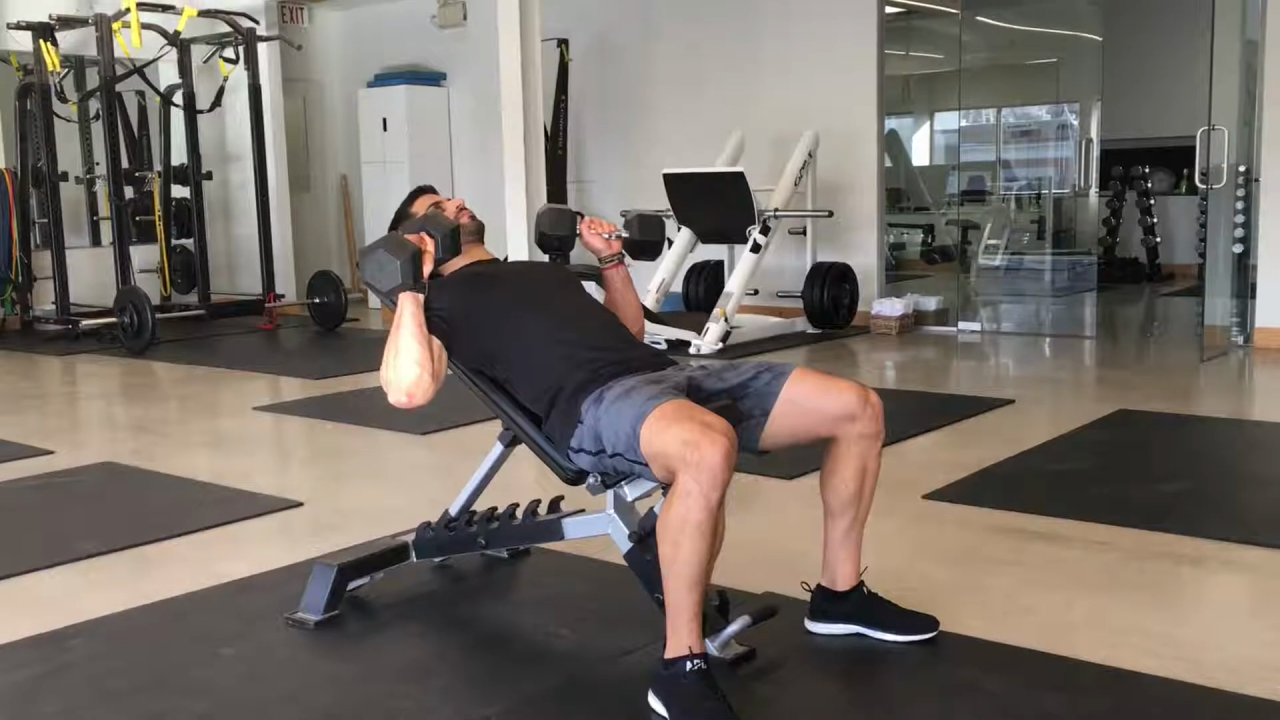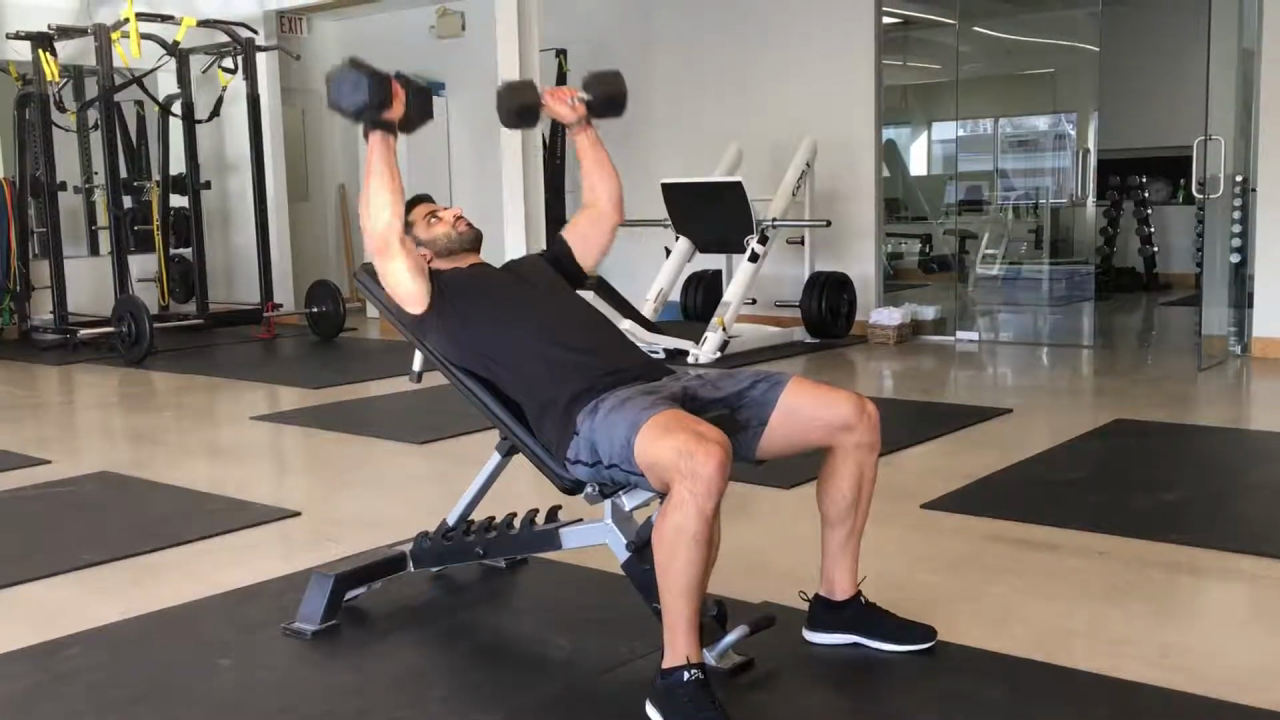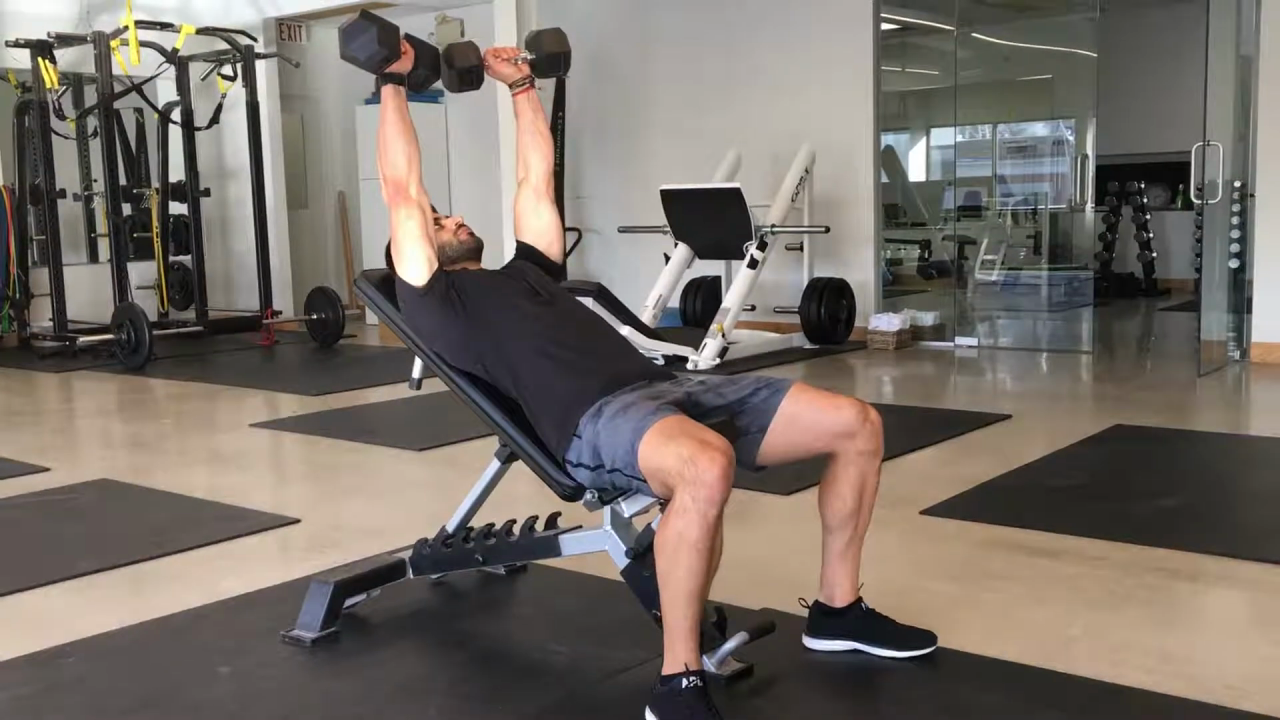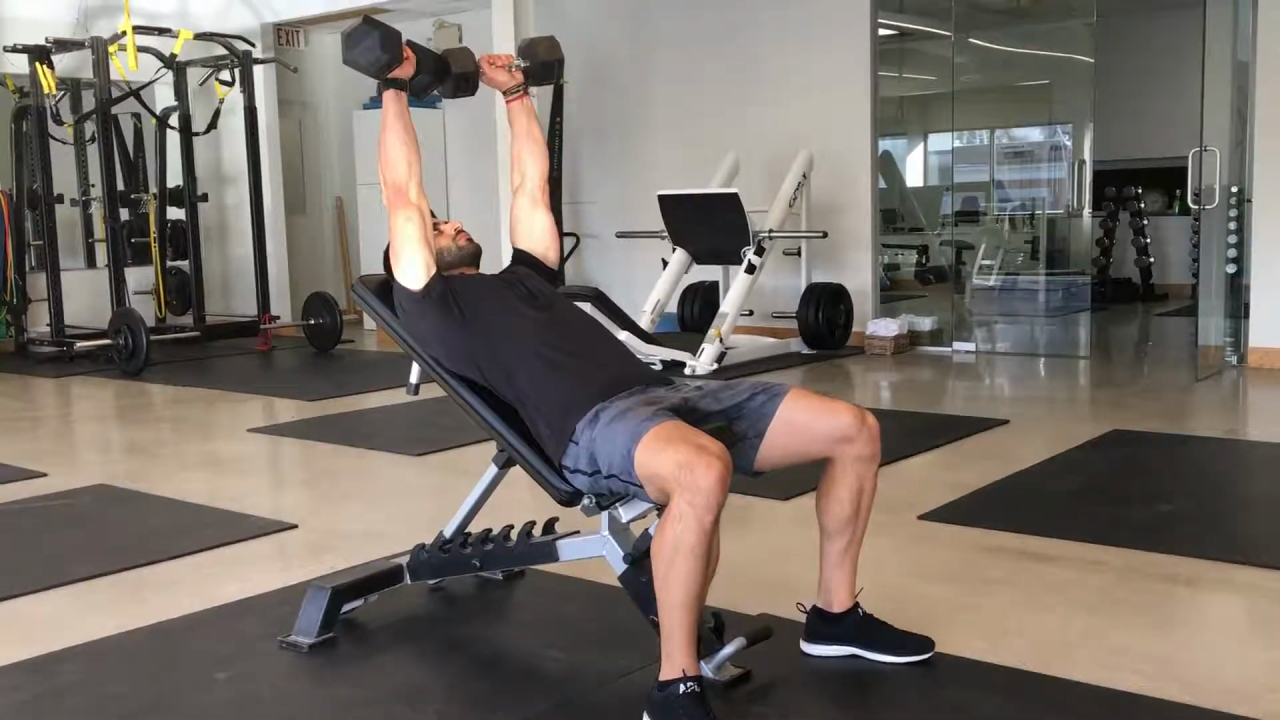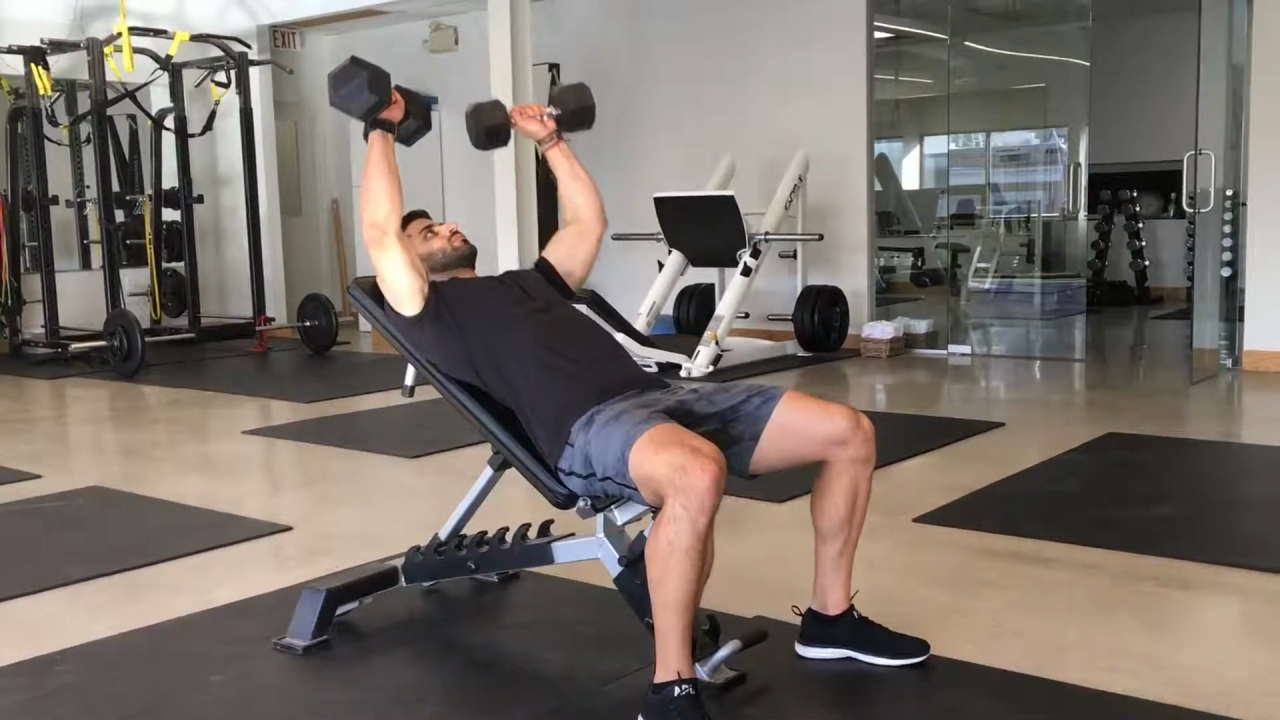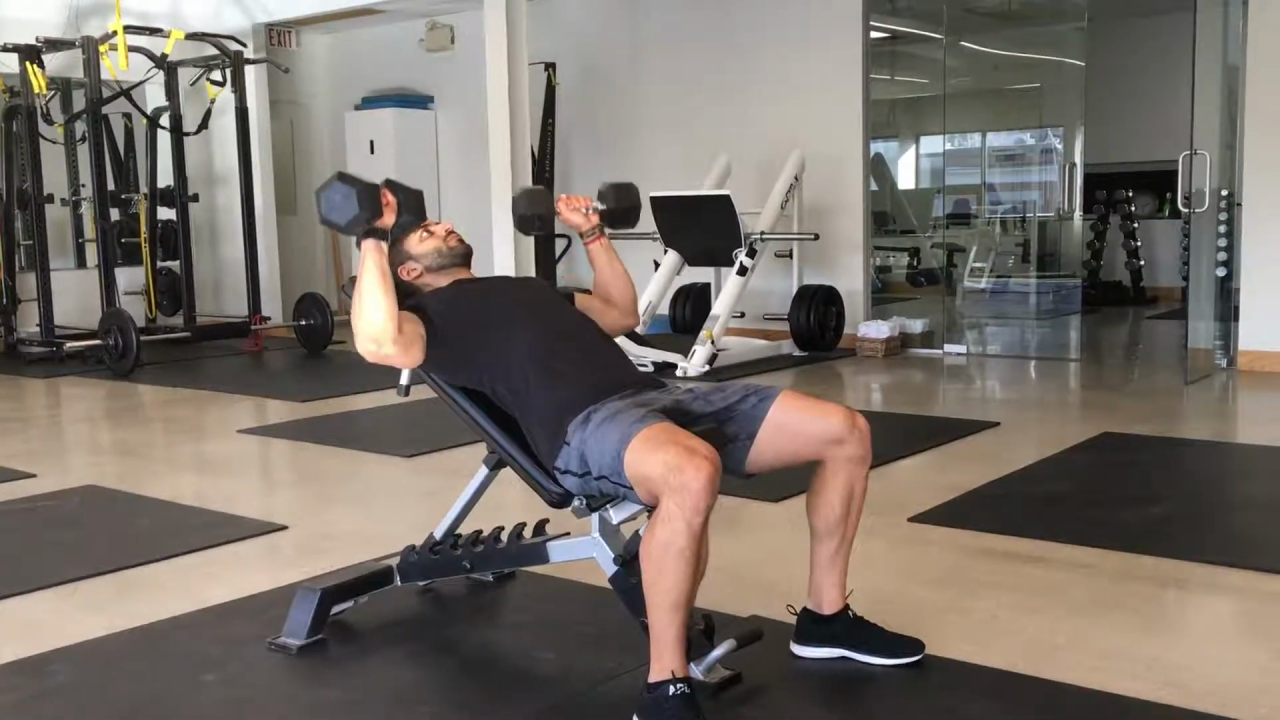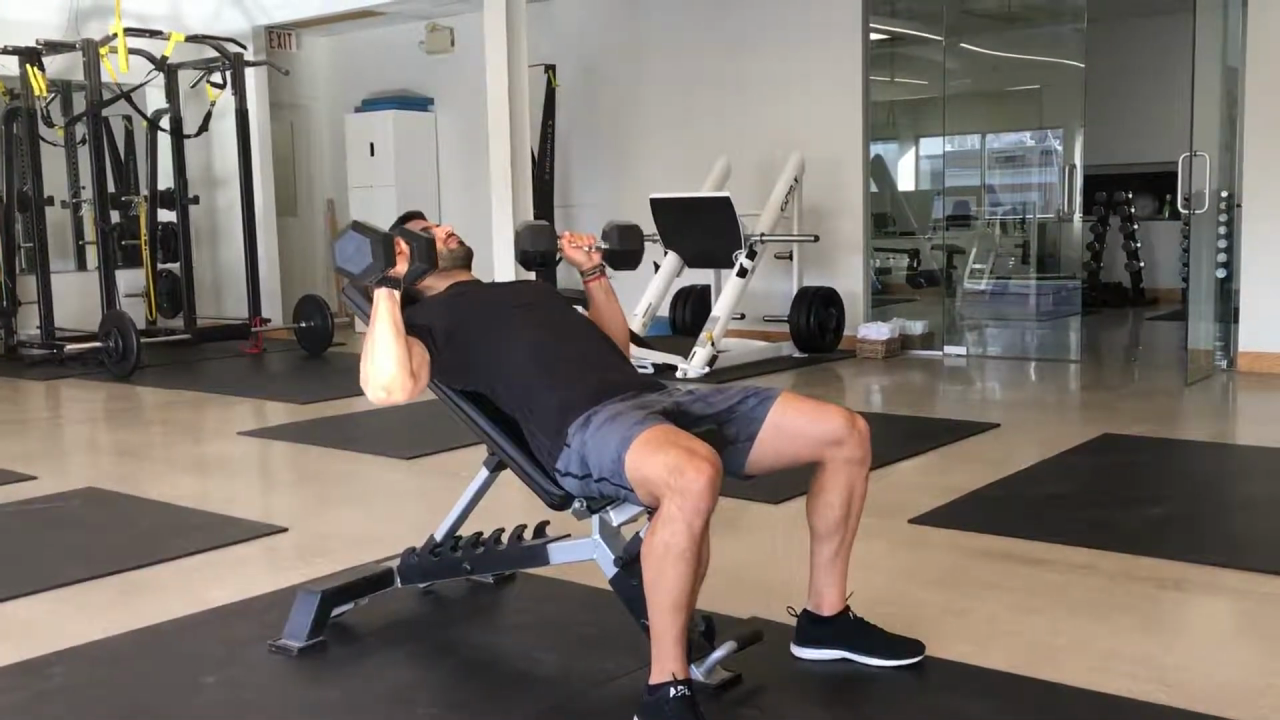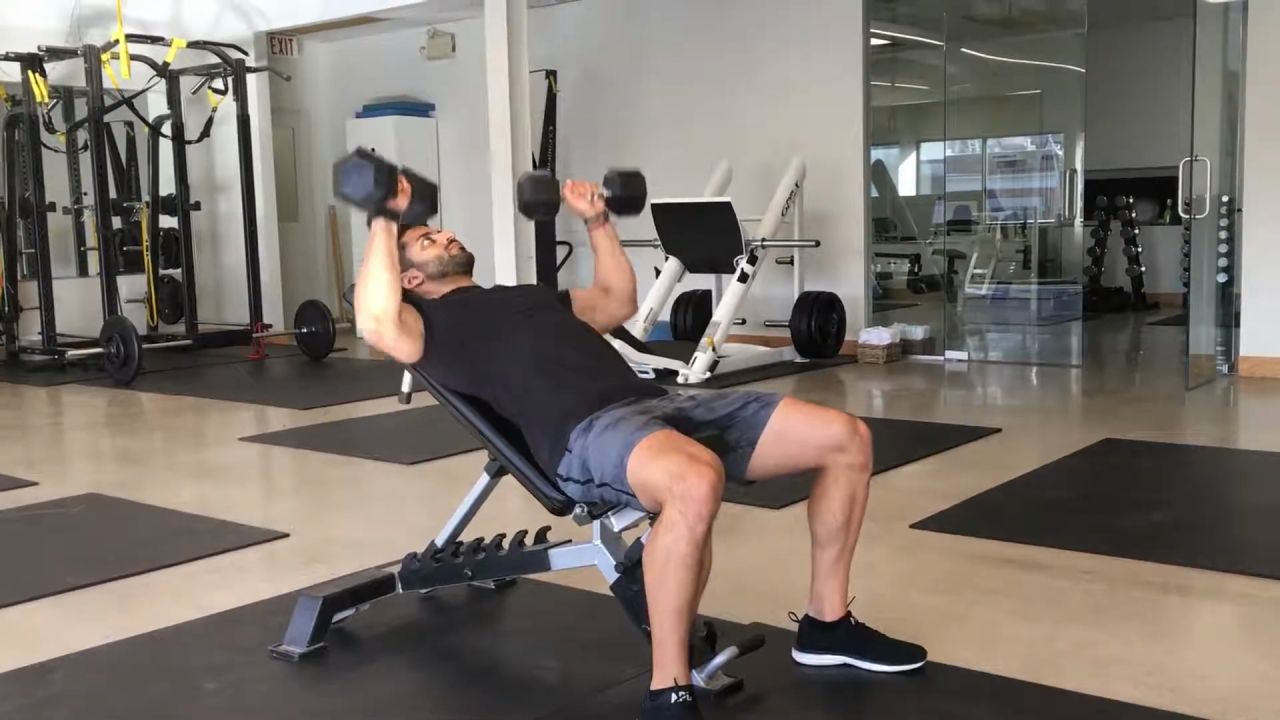
dt=0.5s
person 1, frame 1
left shoulder: (539, 267)
right shoulder: (444, 298)
right elbow: (407, 391)
left wrist: (611, 261)
right wrist: (411, 286)
left hip: (666, 372)
right hip: (594, 403)
left knee: (858, 408)
right knee: (708, 451)
left ankle: (840, 594)
right ankle: (681, 668)
person 1, frame 2
left shoulder: (531, 269)
right shoulder: (437, 299)
left elbow: (605, 210)
right elbow: (382, 240)
left wrist: (579, 127)
right wrist: (380, 133)
left hip: (663, 381)
right hip: (591, 414)
left knee: (855, 419)
right knee: (703, 459)
left ankle: (837, 602)
person 1, frame 3
left shoulder: (526, 270)
right shoulder: (435, 300)
left elbow: (537, 178)
right elbow: (401, 191)
left wrist: (521, 86)
right wrist: (394, 83)
left hip: (662, 386)
right hip: (593, 419)
left knee: (856, 424)
right knee: (706, 468)
left ankle: (837, 609)
person 1, frame 4
left shoulder: (522, 276)
right shoulder: (435, 305)
left elbow: (531, 184)
right elbow: (402, 196)
left wrist: (515, 93)
right wrist: (395, 89)
left hip: (661, 392)
right hip: (591, 426)
left knee: (854, 429)
right knee: (703, 473)
left ankle: (835, 614)
person 1, frame 5
left shoulder: (525, 282)
right shoulder: (432, 310)
left elbow: (587, 222)
right elbow: (381, 239)
left wrist: (548, 141)
right wrist: (381, 133)
left hip: (659, 394)
right hip: (589, 428)
left knee: (850, 433)
right knee: (697, 476)
left ankle: (831, 617)
person 1, frame 6
left shoulder: (525, 286)
right shoulder: (431, 313)
left elbow: (621, 311)
right elbow: (379, 343)
left wrist: (591, 233)
right wrist: (375, 238)
left hip: (651, 392)
right hip: (583, 425)
left knee: (845, 431)
right knee: (692, 475)
left ankle: (825, 617)
person 1, frame 7
left shoulder: (525, 286)
right shoulder: (429, 318)
right elbow: (387, 389)
left wrist: (593, 274)
right wrist: (388, 285)
left hip: (653, 396)
right hip: (585, 426)
left knee: (845, 434)
right knee: (693, 477)
left ankle: (825, 619)
person 1, frame 8
left shoulder: (524, 294)
right shoulder: (433, 319)
left elbow: (619, 302)
right elbow: (379, 327)
left wrist: (596, 223)
right wrist: (385, 220)
left hip: (654, 400)
right hip: (586, 431)
left knee: (846, 439)
right knee: (695, 481)
left ankle: (827, 624)
